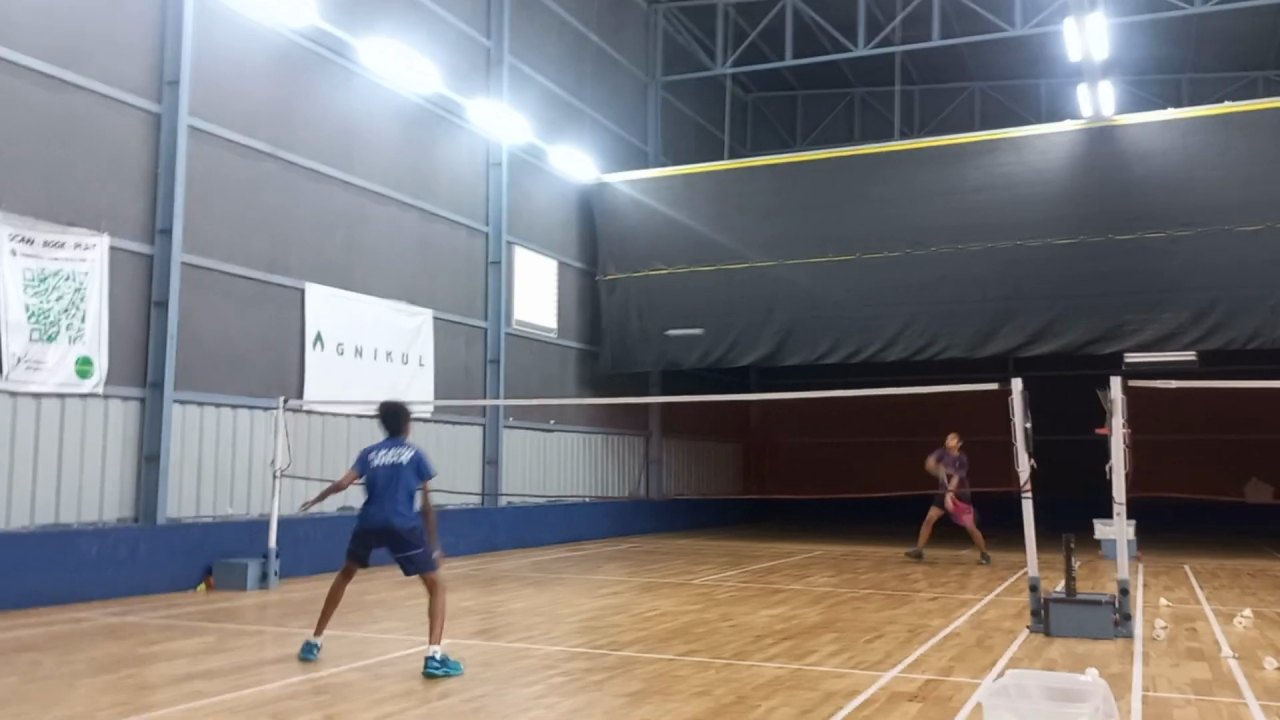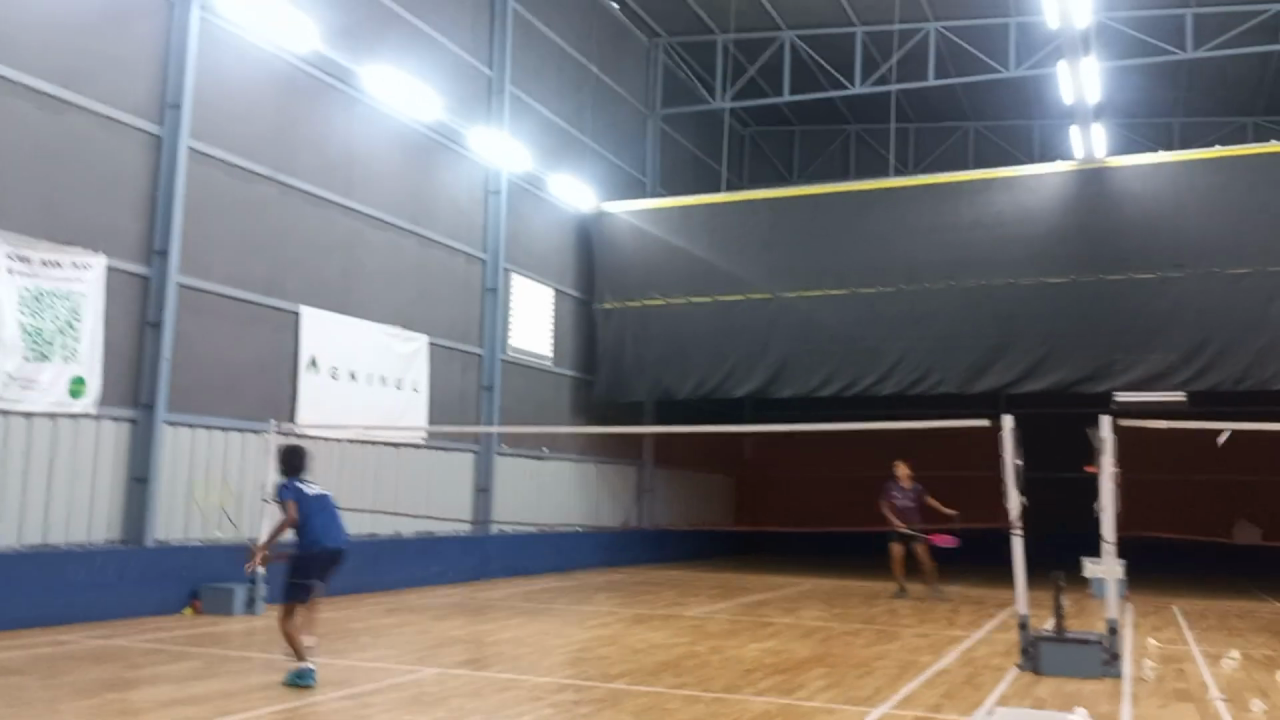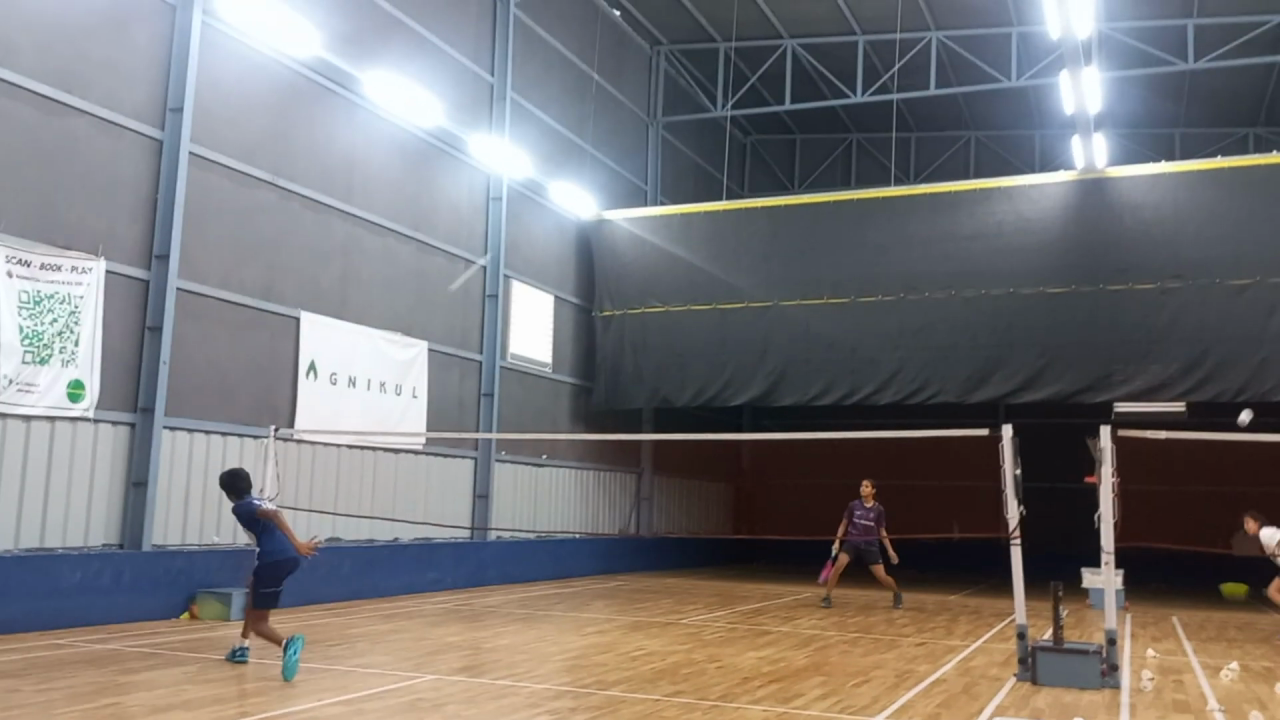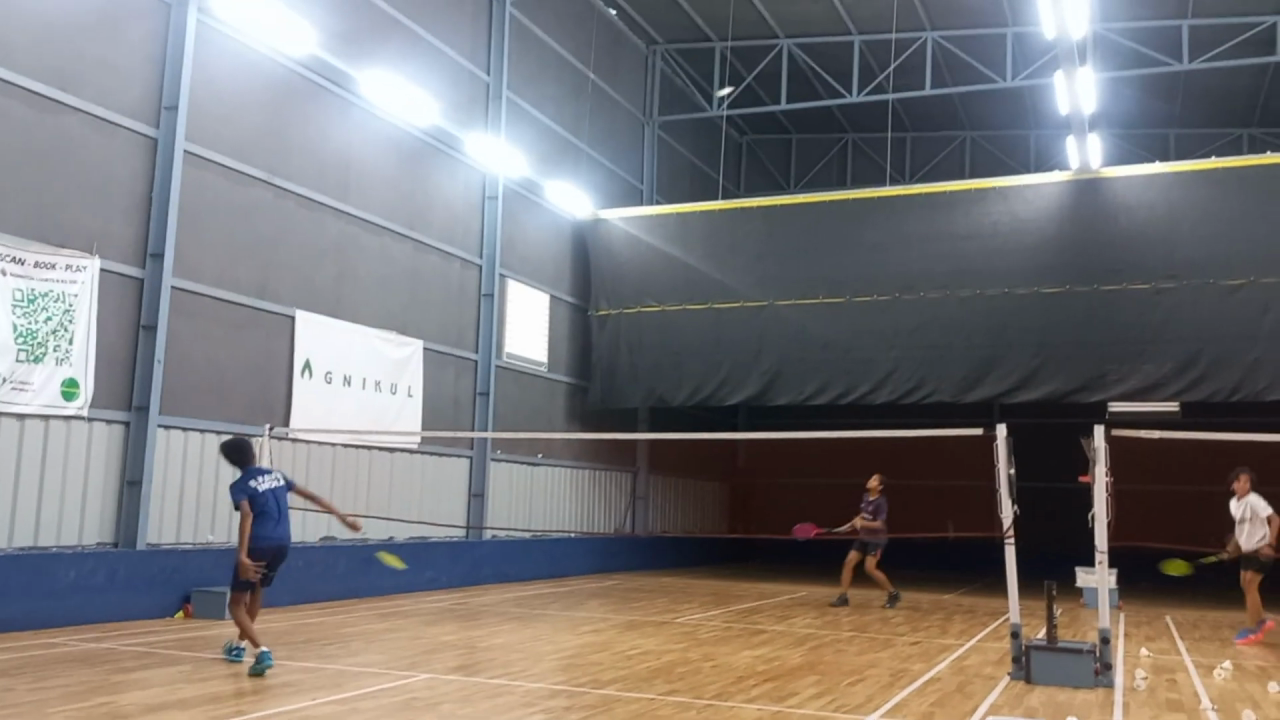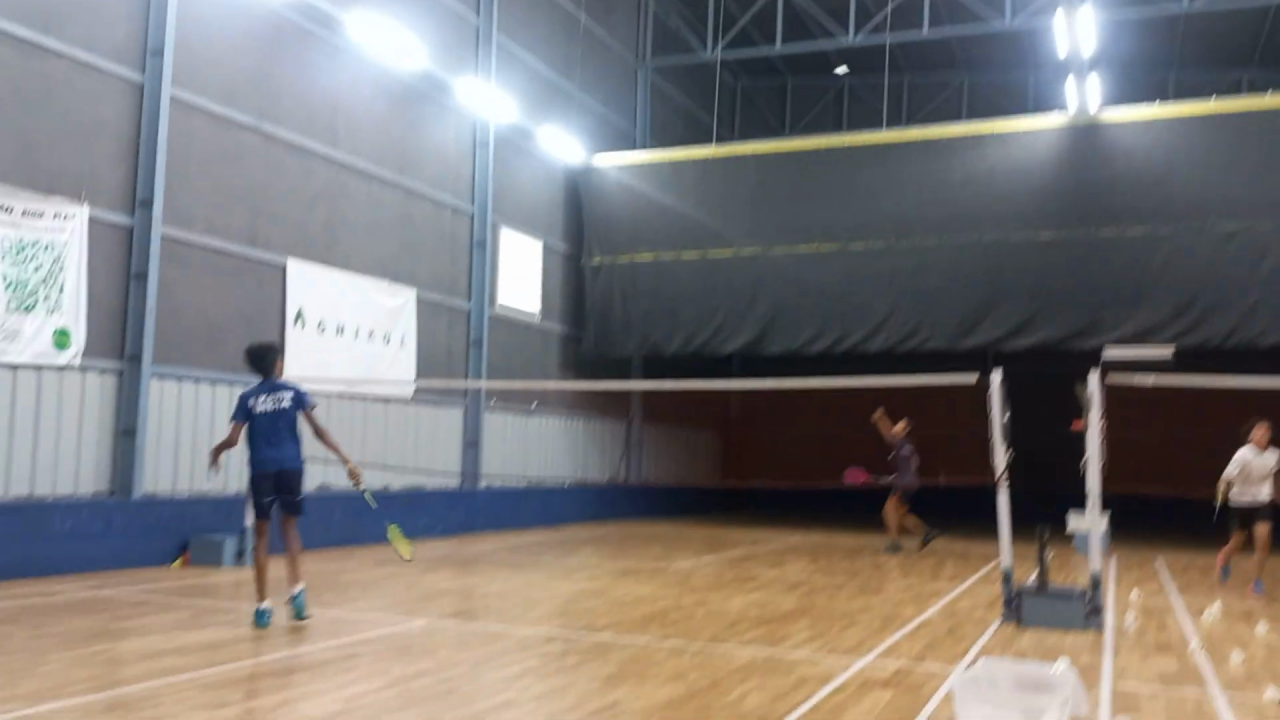
dt=0.4s
person 1, frame 1
left shoulder: (369, 453)
right shoulder: (415, 454)
left elbow: (343, 484)
right elbow: (426, 503)
left wrist: (318, 498)
right wrist: (434, 544)
left hip: (368, 523)
right hip: (402, 525)
left knee: (344, 576)
right knee: (436, 587)
left ankle: (314, 641)
right ankle: (434, 657)
person 1, frame 2
left shoulder: (286, 487)
right shoulder: (318, 489)
left elbow: (292, 517)
left wrist: (263, 547)
left hip: (314, 548)
right hip: (337, 546)
left knee: (287, 617)
right knee: (311, 590)
left ankle: (305, 667)
right ankle: (304, 641)
person 1, frame 3
left shoulder: (241, 507)
right shoulder: (258, 503)
left elbow: (274, 515)
left wrist: (296, 542)
left hip: (276, 558)
right hip: (290, 557)
left knee: (258, 623)
right knee: (255, 588)
left ankle: (288, 644)
right ankle: (241, 647)
person 1, frame 4
left shoulder: (240, 486)
right shoulder: (276, 475)
left elbow: (247, 515)
right elbow: (310, 496)
left wrist: (242, 555)
right wrist: (342, 517)
left hip: (259, 545)
right hip: (282, 543)
left knee: (236, 603)
right knee: (256, 590)
left ankle: (262, 651)
right ankle: (239, 645)
person 1, frame 5
left shoulder: (247, 398)
right shoulder: (294, 393)
left elbow: (232, 440)
right elbow: (318, 430)
left wrist: (215, 451)
right wrist: (346, 461)
left hip: (262, 469)
right hip: (290, 467)
left knee: (262, 534)
right knee: (290, 527)
left ankle: (263, 606)
right ankle: (296, 589)
